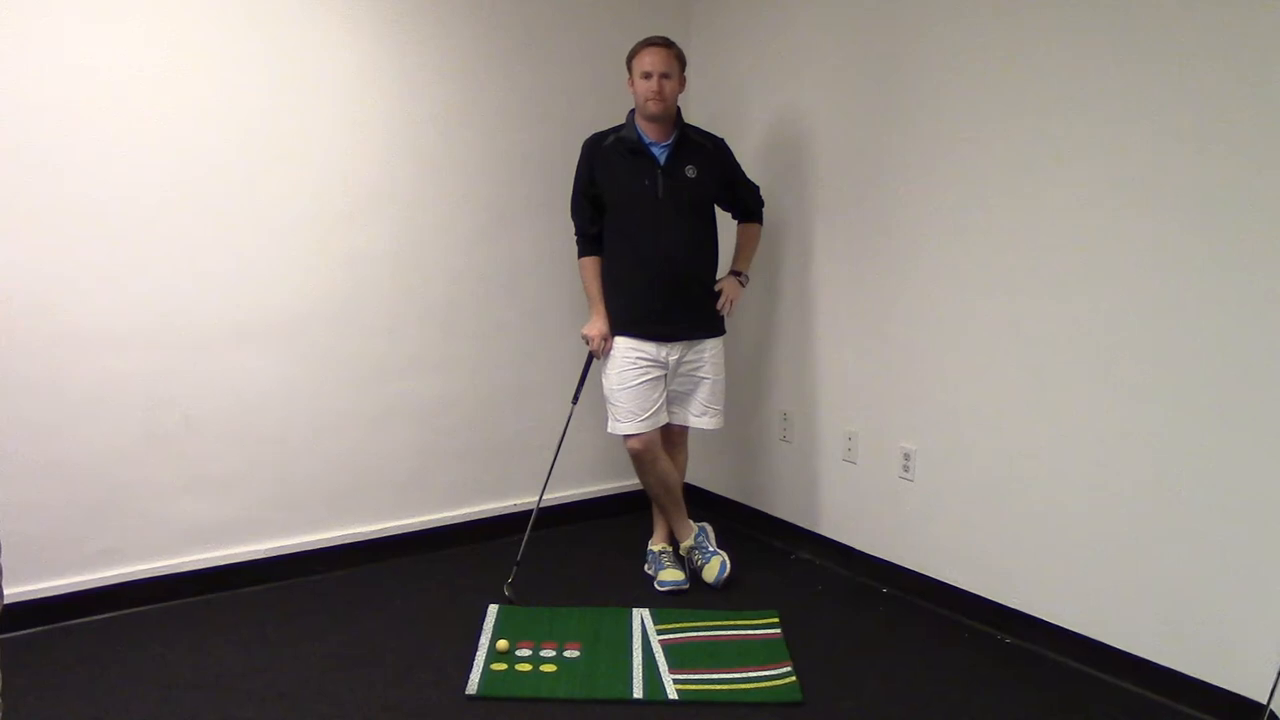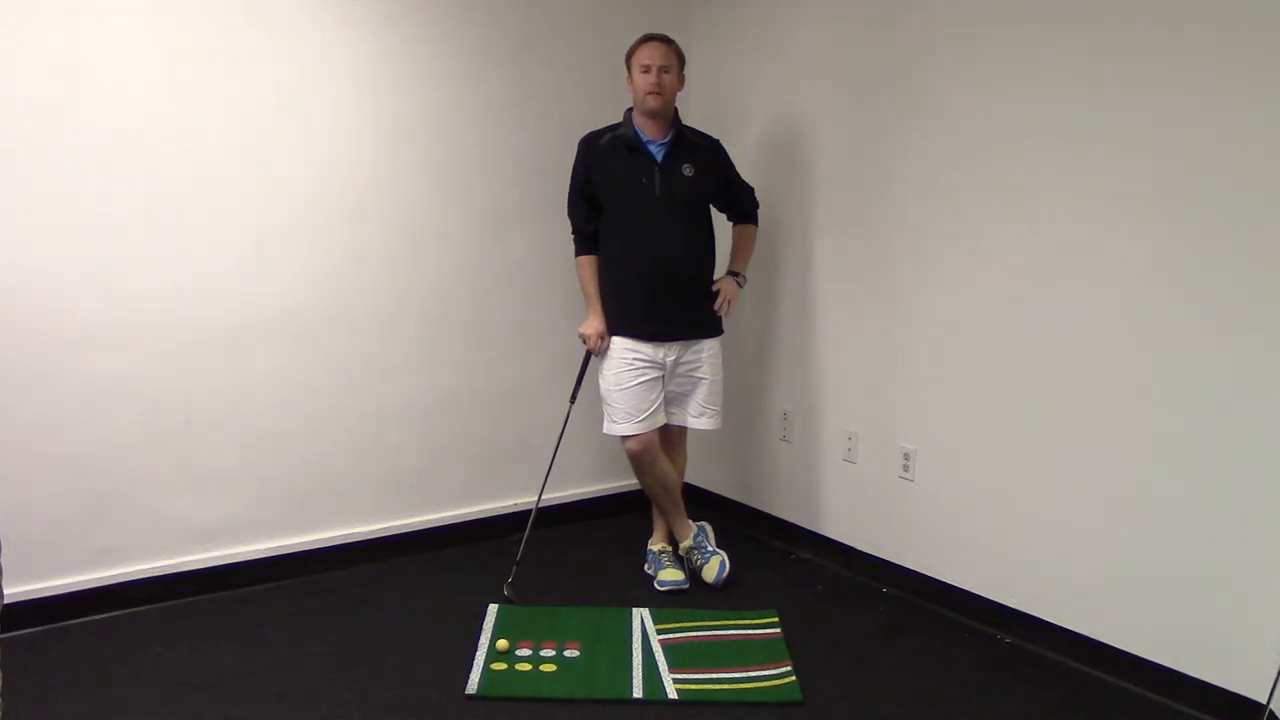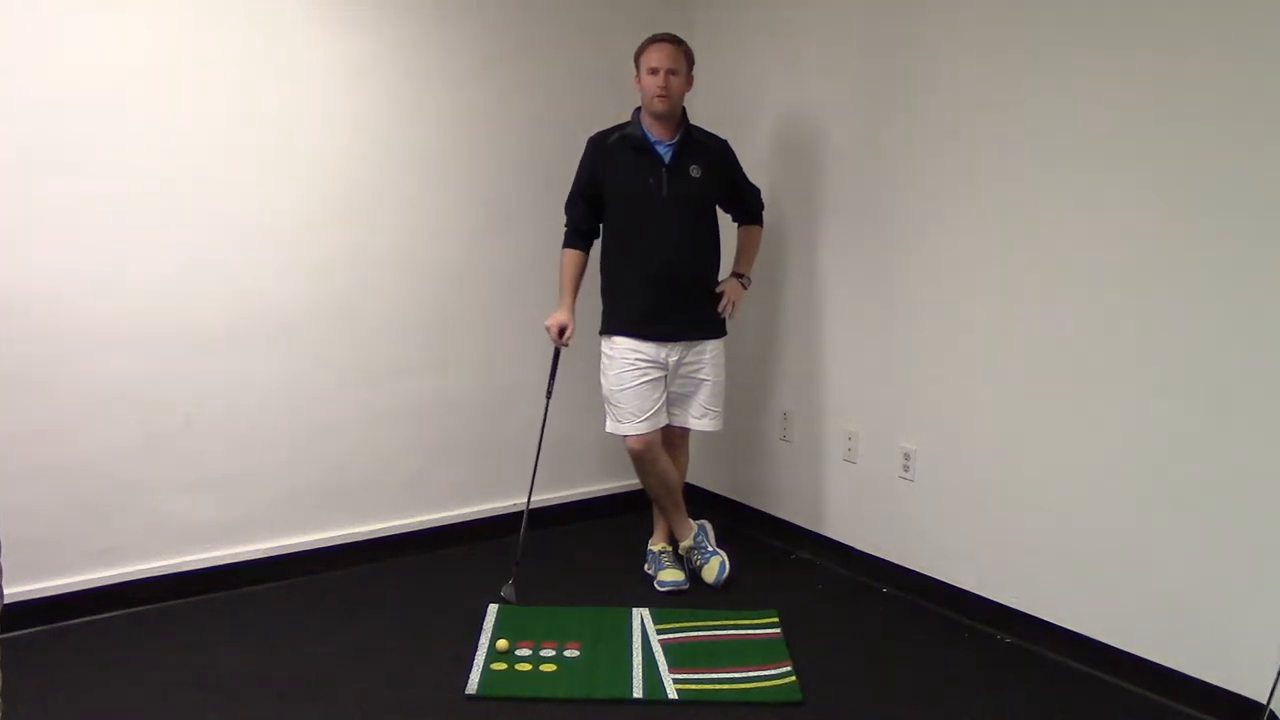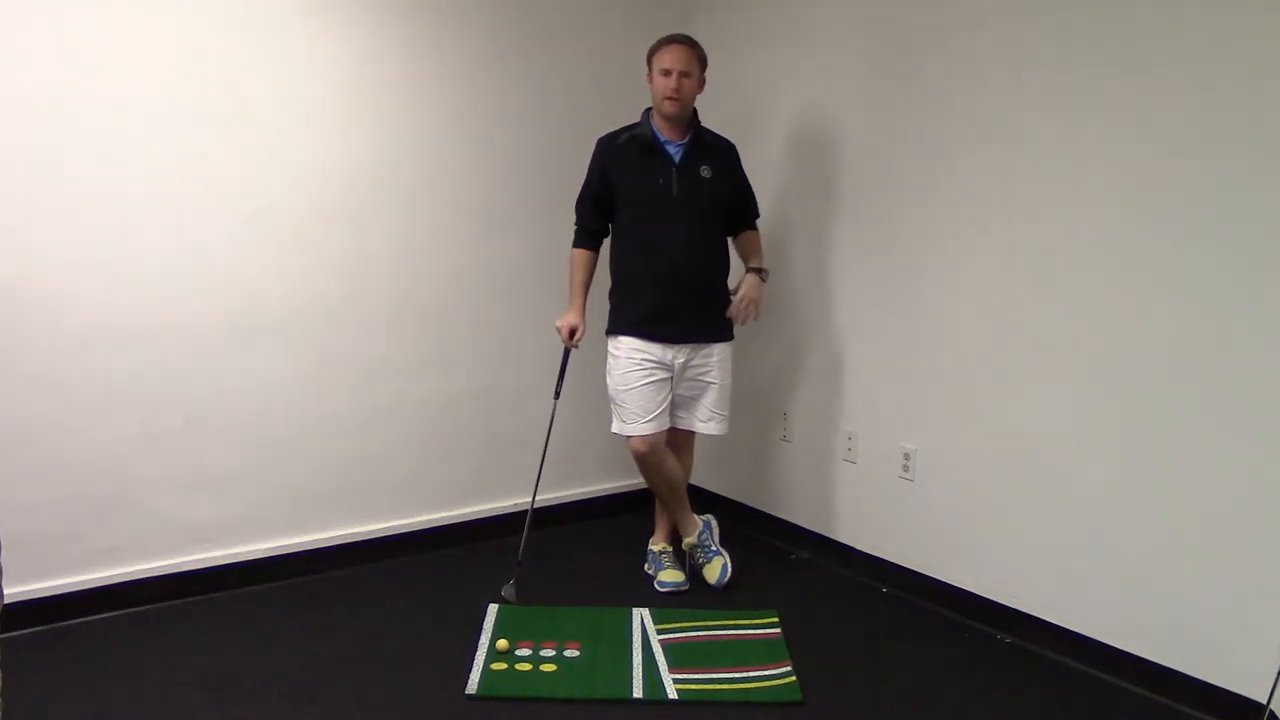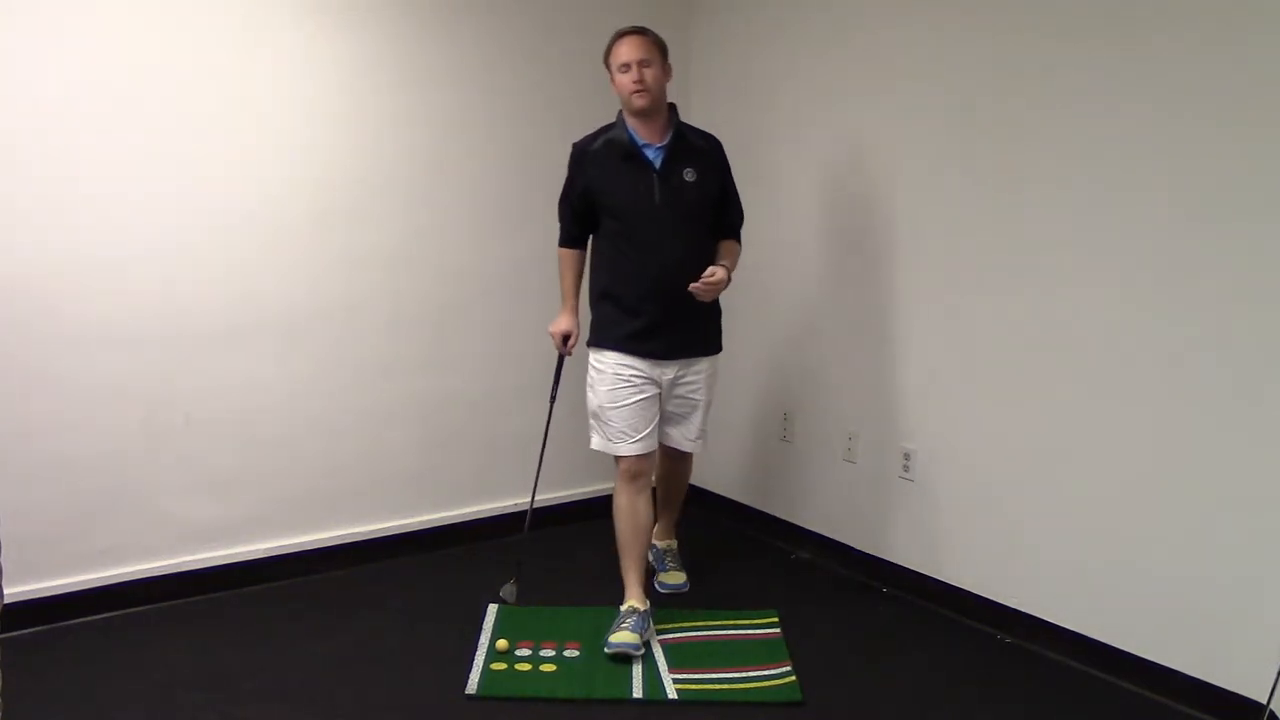
dt=1s
person 1, frame 1
left shoulder: (709, 151)
right shoulder: (600, 152)
left elbow: (750, 211)
right elbow: (587, 238)
left wrist: (738, 275)
right wrist: (597, 314)
left hip: (698, 328)
right hip: (631, 332)
left knee: (674, 437)
right knee: (642, 442)
left ankle: (663, 542)
right ankle: (688, 534)
person 1, frame 2
left shoulder: (705, 151)
right shoulder: (597, 149)
left elbow: (746, 212)
right elbow: (584, 237)
left wrist: (736, 276)
right wrist: (594, 312)
left hip: (696, 328)
right hip: (628, 331)
left knee: (674, 436)
right knee: (639, 443)
left ankle: (662, 542)
right ankle: (687, 533)
person 1, frame 3
left shoulder: (712, 152)
right shoulder: (605, 150)
left elbow: (750, 213)
right elbow: (579, 230)
left wrist: (741, 277)
right wrist: (565, 305)
left hip: (699, 329)
right hip: (630, 331)
left knee: (677, 437)
right knee: (641, 442)
left ankle: (662, 542)
right ankle: (688, 533)
person 1, frame 4
left shoulder: (721, 155)
right shoulder: (615, 150)
left elbow: (744, 223)
right elbow: (588, 231)
left wrist: (756, 272)
right wrist: (575, 306)
left hip: (707, 331)
right hip: (636, 331)
left knee: (681, 438)
right knee: (645, 443)
left ankle: (662, 543)
right ankle: (692, 528)
person 1, frame 5
left shoulder: (706, 151)
right shoulder: (591, 155)
left elbow: (730, 230)
right elbow: (573, 235)
left wrist: (723, 269)
right wrist: (568, 307)
left hip: (694, 341)
right hip: (620, 344)
left knee: (677, 454)
right knee: (633, 467)
left ankle: (664, 539)
right ankle: (634, 603)
